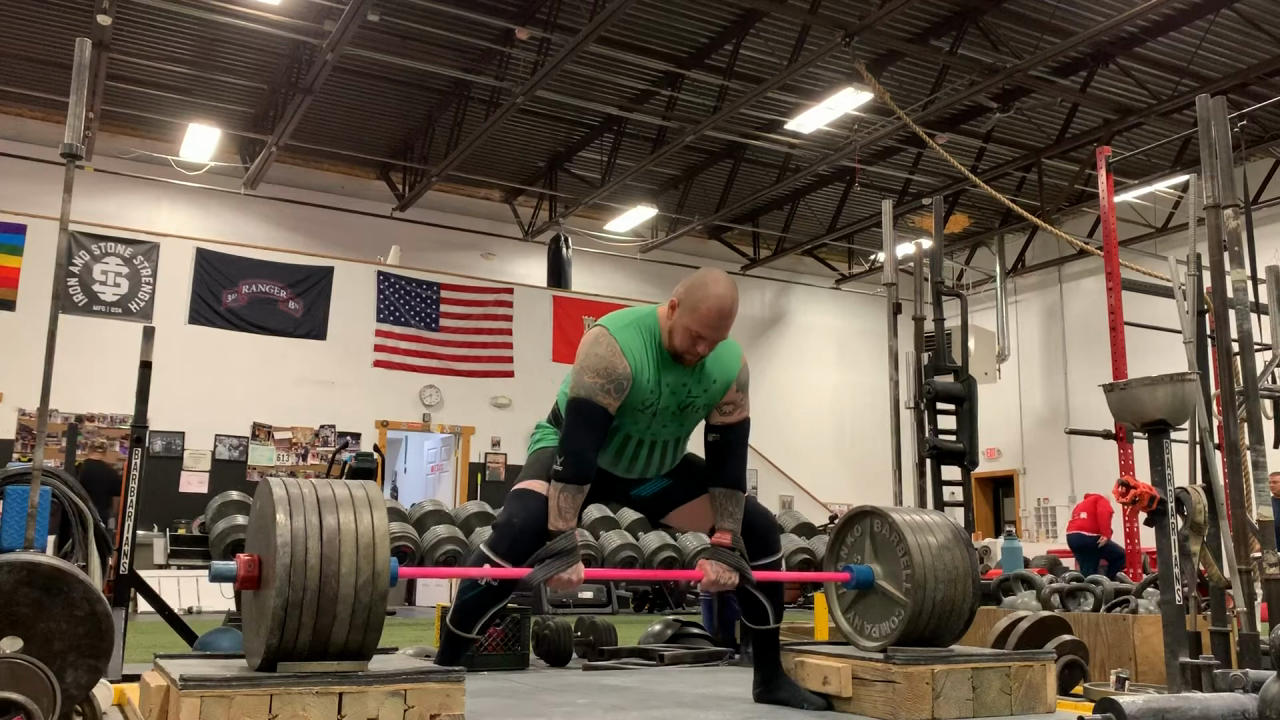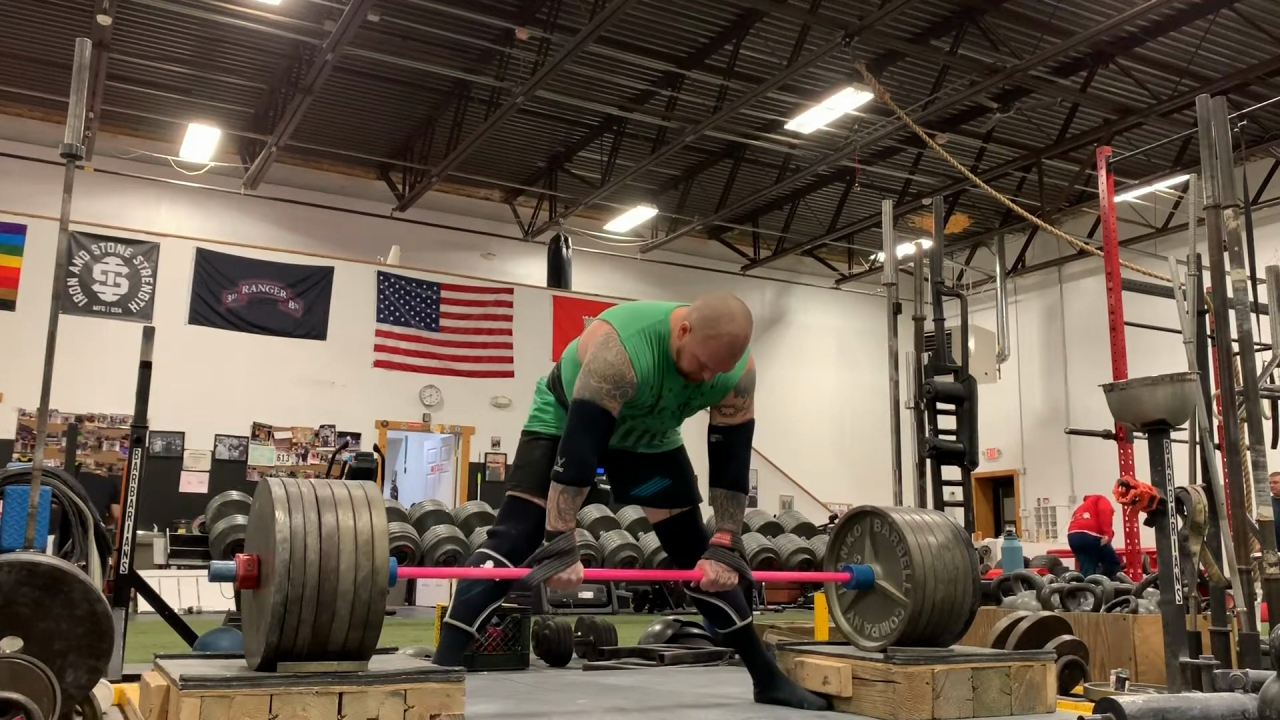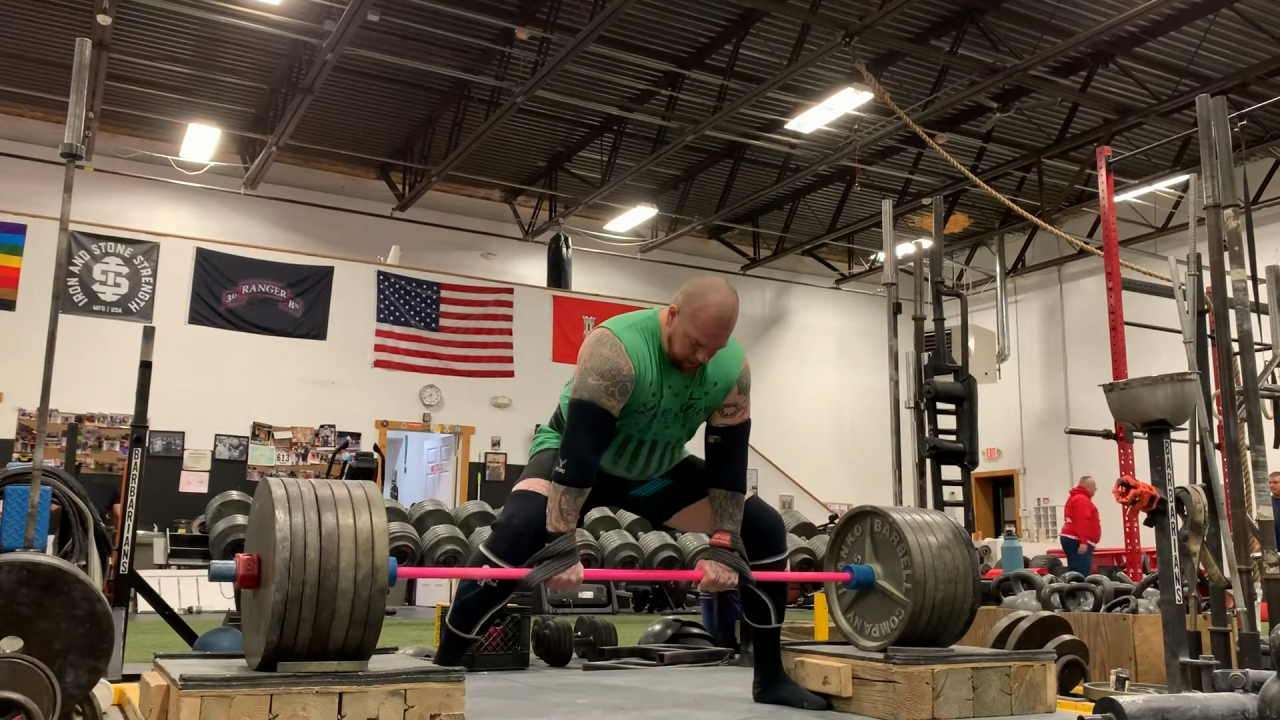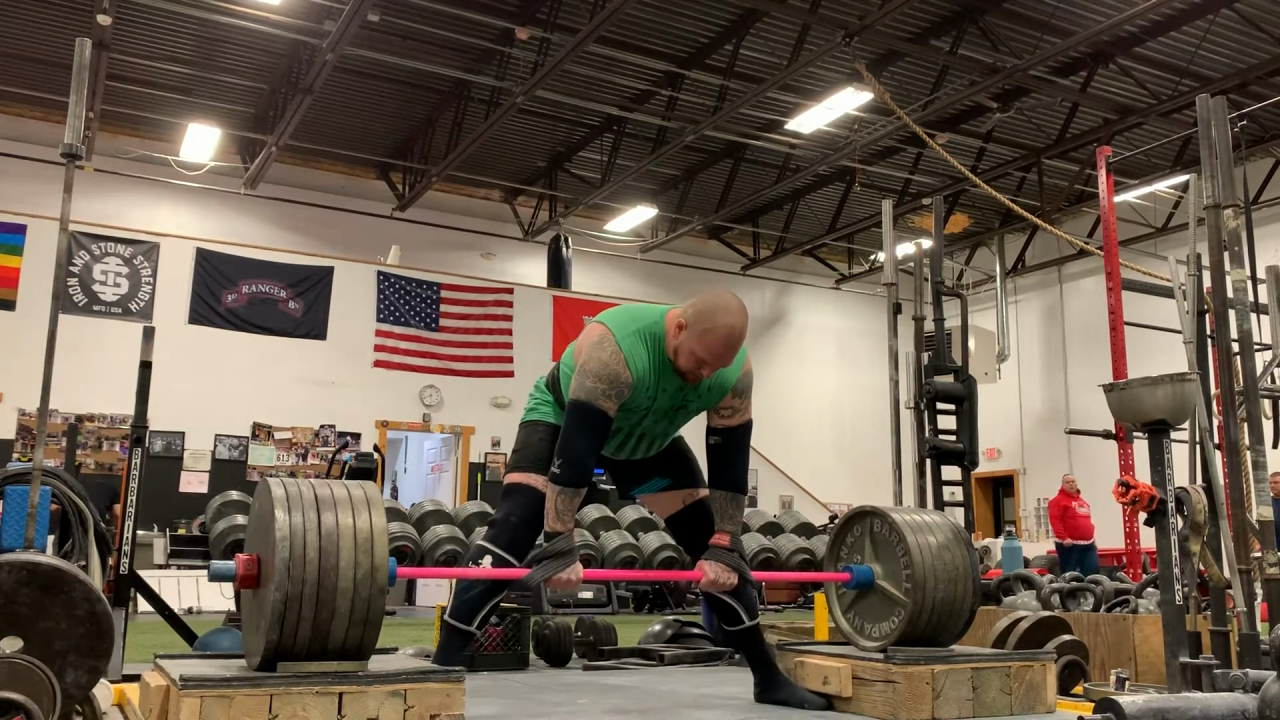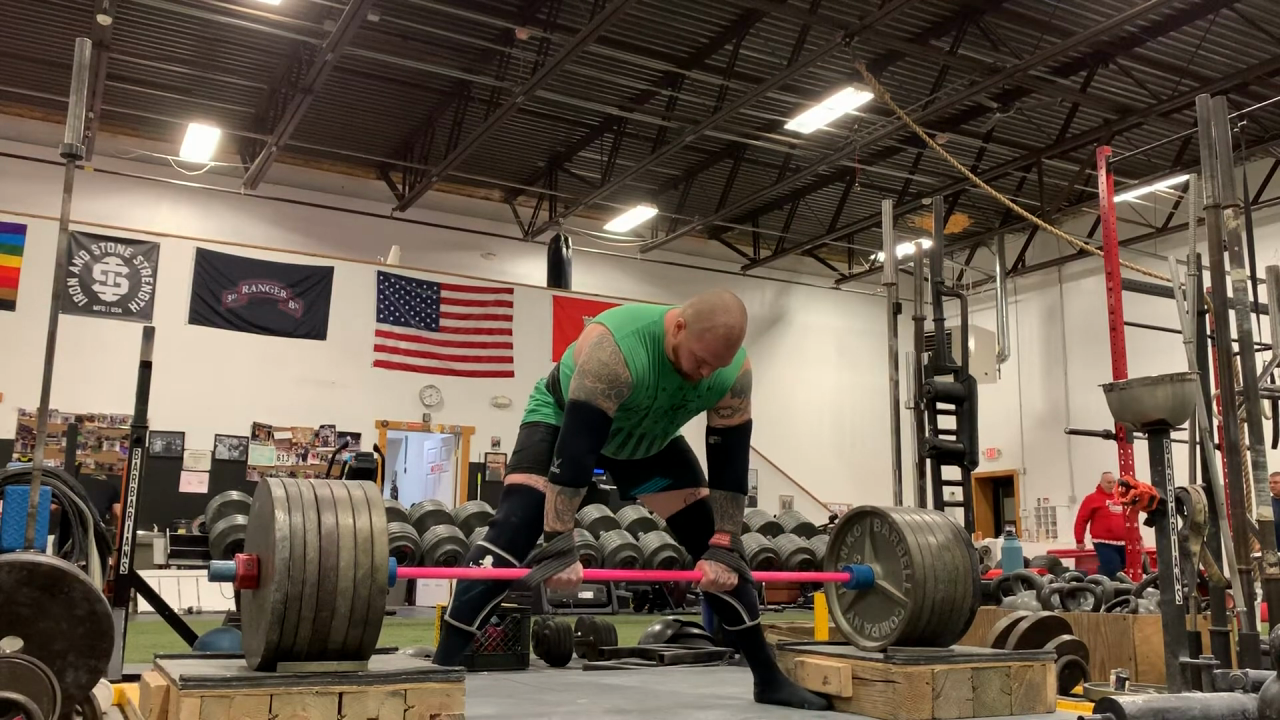
dt=1s
person 1, frame 1
left shoulder: (731, 366)
right shoulder: (614, 344)
left elbow: (729, 457)
right elbow: (577, 445)
left wrist: (727, 545)
right wrist: (562, 542)
left hip: (660, 467)
right hip: (574, 443)
left knee: (758, 531)
right knee: (519, 529)
left ankle: (770, 678)
right ankle: (443, 672)
person 1, frame 2
left shoulder: (738, 370)
right shoulder: (620, 345)
left elbow: (732, 458)
right elbow: (580, 445)
left wrist: (725, 547)
right wrist: (561, 544)
left hip: (651, 436)
right hip: (567, 418)
left knee: (697, 551)
right knee: (515, 537)
left ankle: (767, 679)
right ankle: (442, 672)
person 1, frame 3
left shoulder: (732, 367)
right shoulder: (616, 348)
left elbow: (729, 459)
right elbow: (580, 449)
left wrist: (725, 547)
right wrist: (561, 545)
left hip: (660, 469)
right hip: (575, 447)
left knee: (765, 531)
right knee: (520, 528)
left ankle: (770, 678)
right ankle: (441, 672)
person 1, frame 4
left shoulder: (734, 372)
right shoulder: (615, 346)
left elbow: (730, 461)
right elbow: (576, 448)
left wrist: (723, 548)
right wrist: (558, 545)
left hip: (648, 440)
right hip: (563, 418)
left knee: (714, 542)
right knee: (514, 525)
left ankle: (768, 678)
right ankle: (442, 670)
person 1, frame 5
left shoulder: (734, 373)
right shoulder: (615, 347)
left elbow: (730, 461)
right elbow: (575, 449)
left wrist: (724, 547)
right wrist: (559, 546)
left hip: (649, 441)
right hip: (564, 419)
left knee: (716, 543)
right knee: (516, 527)
left ankle: (768, 678)
right ankle: (443, 670)
